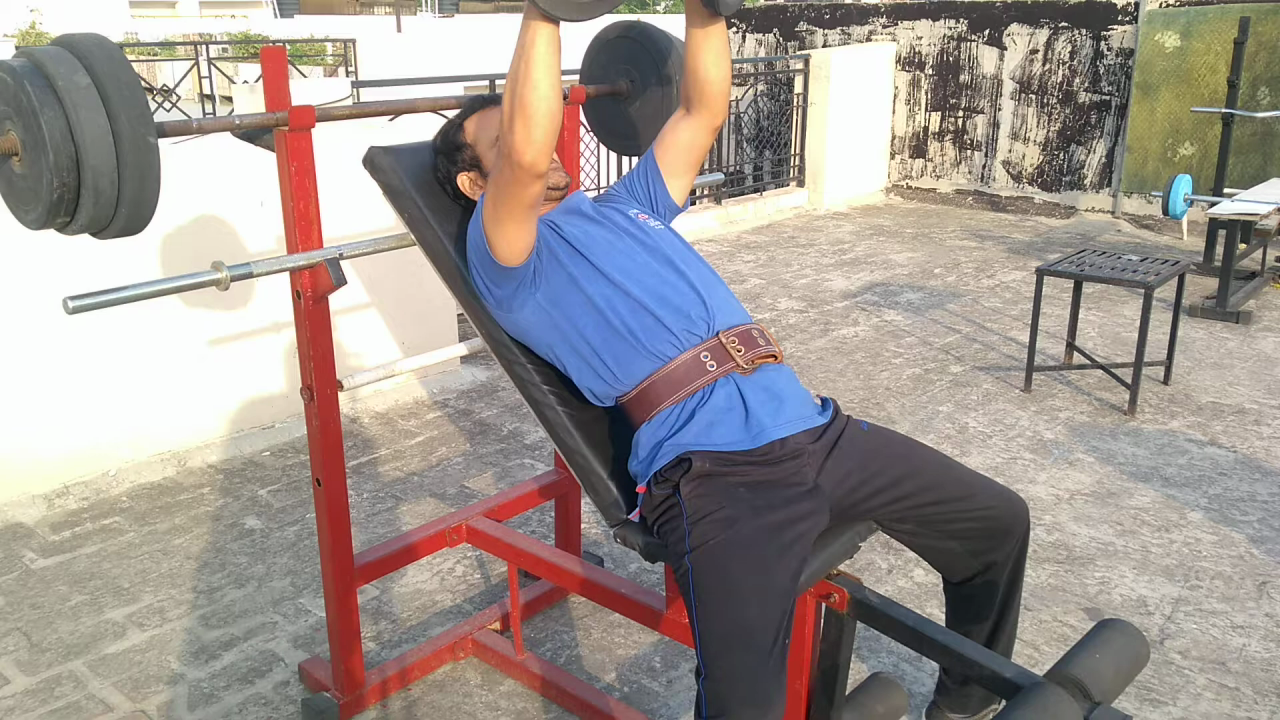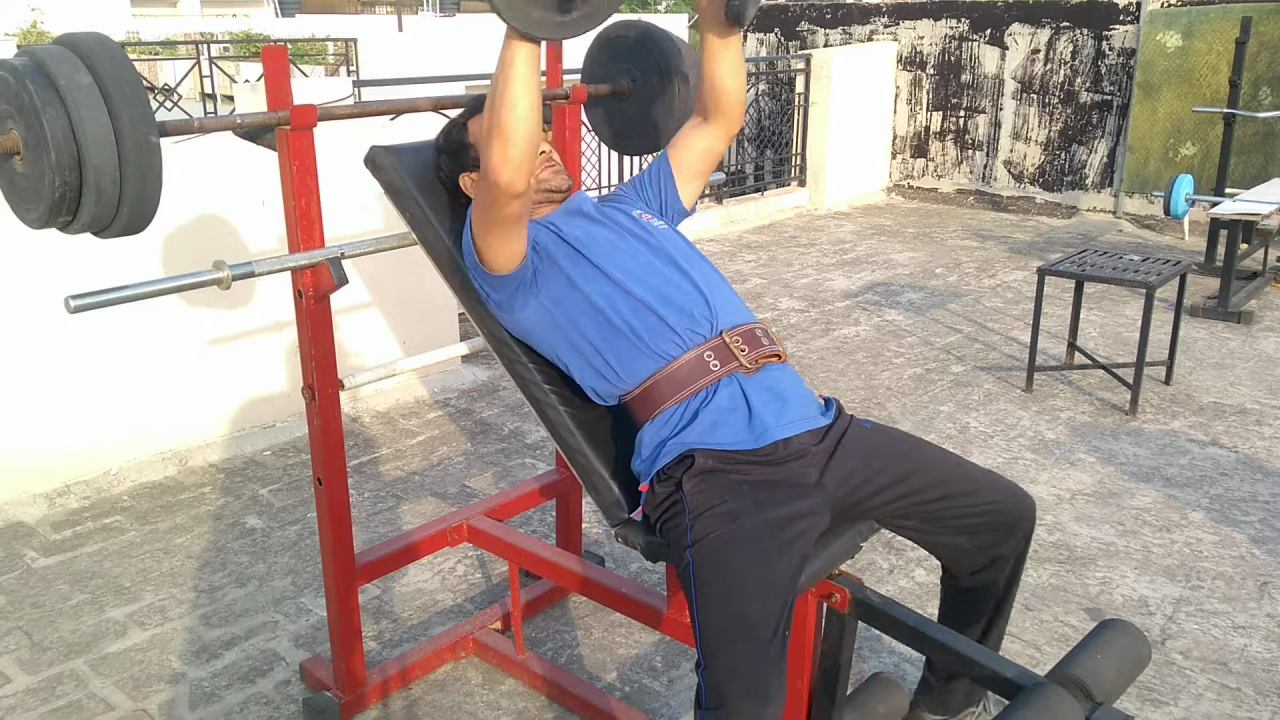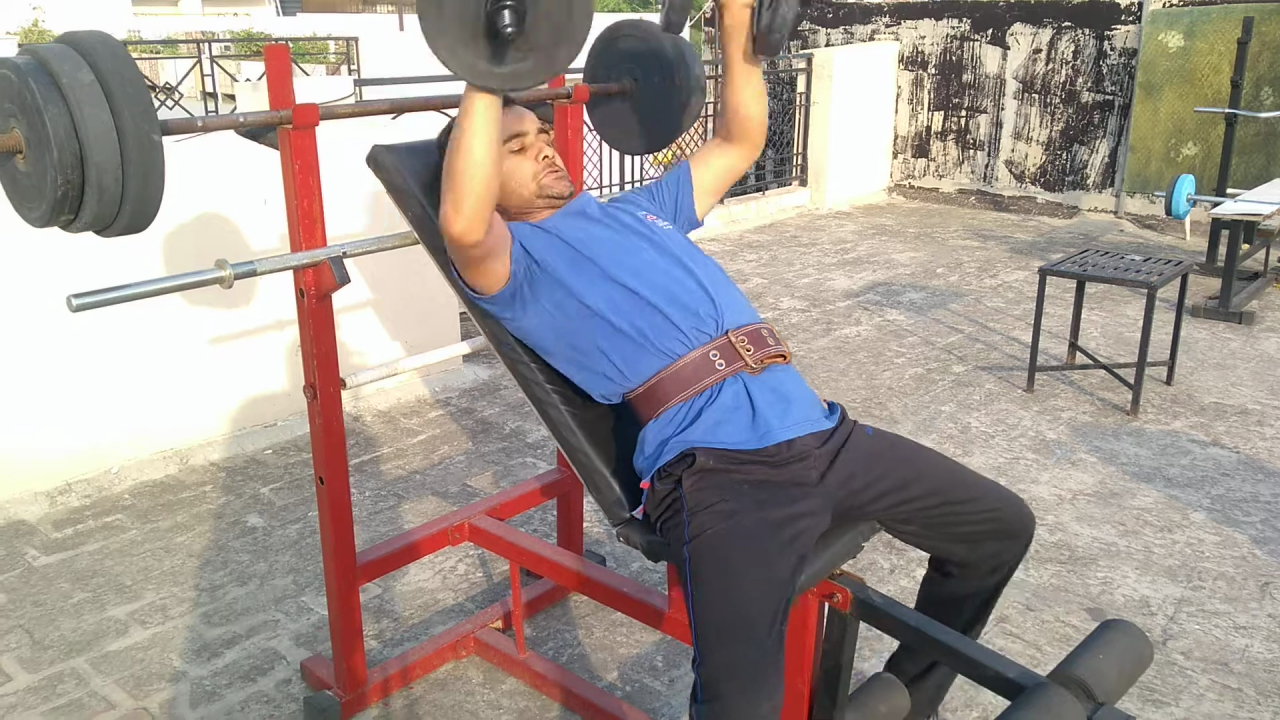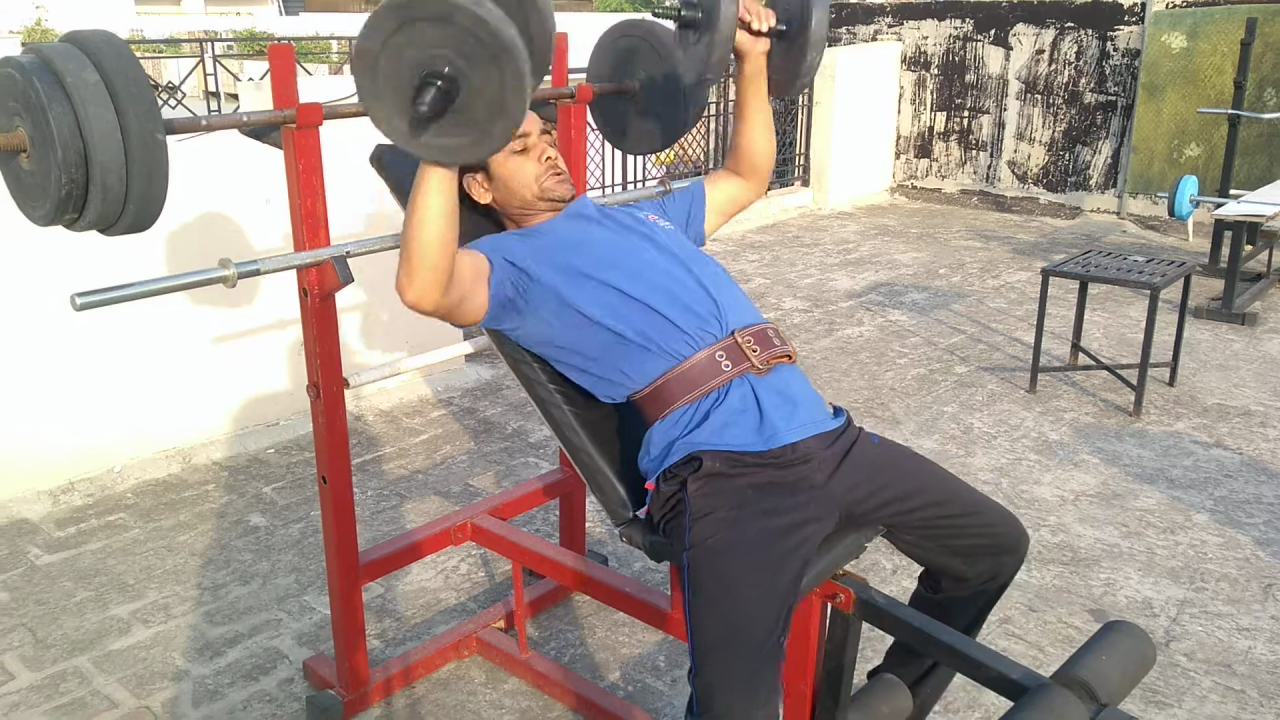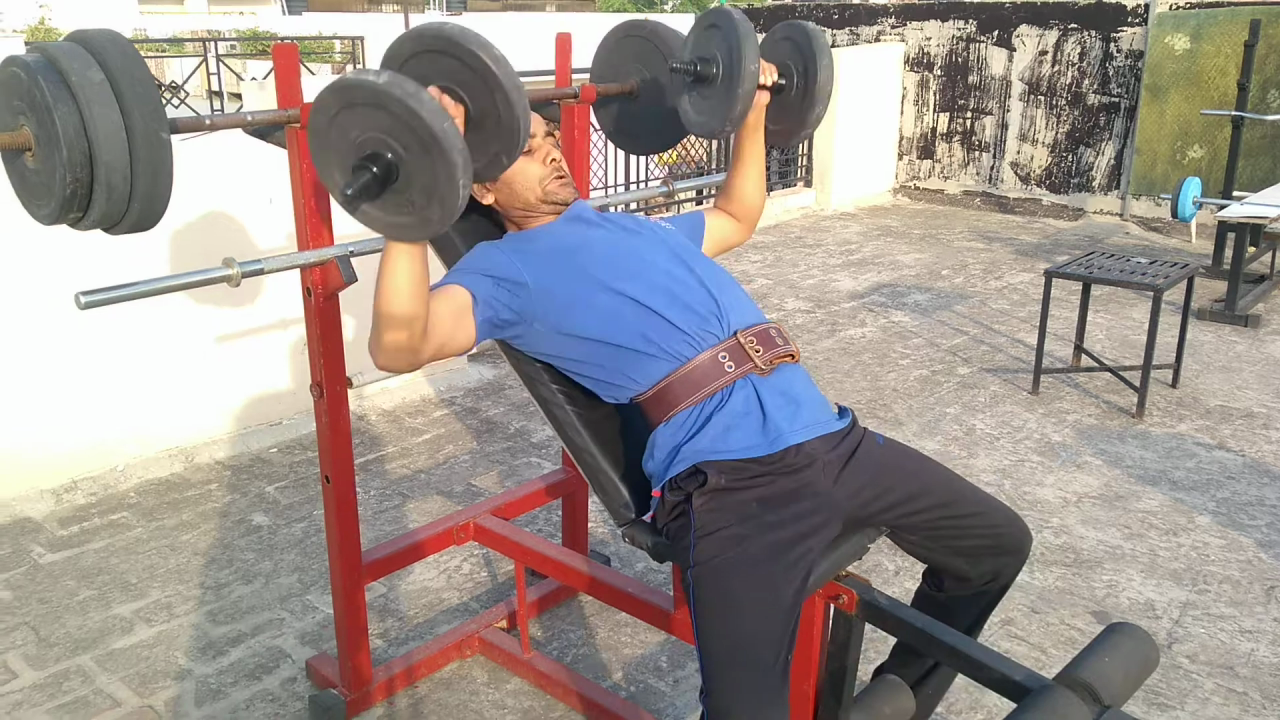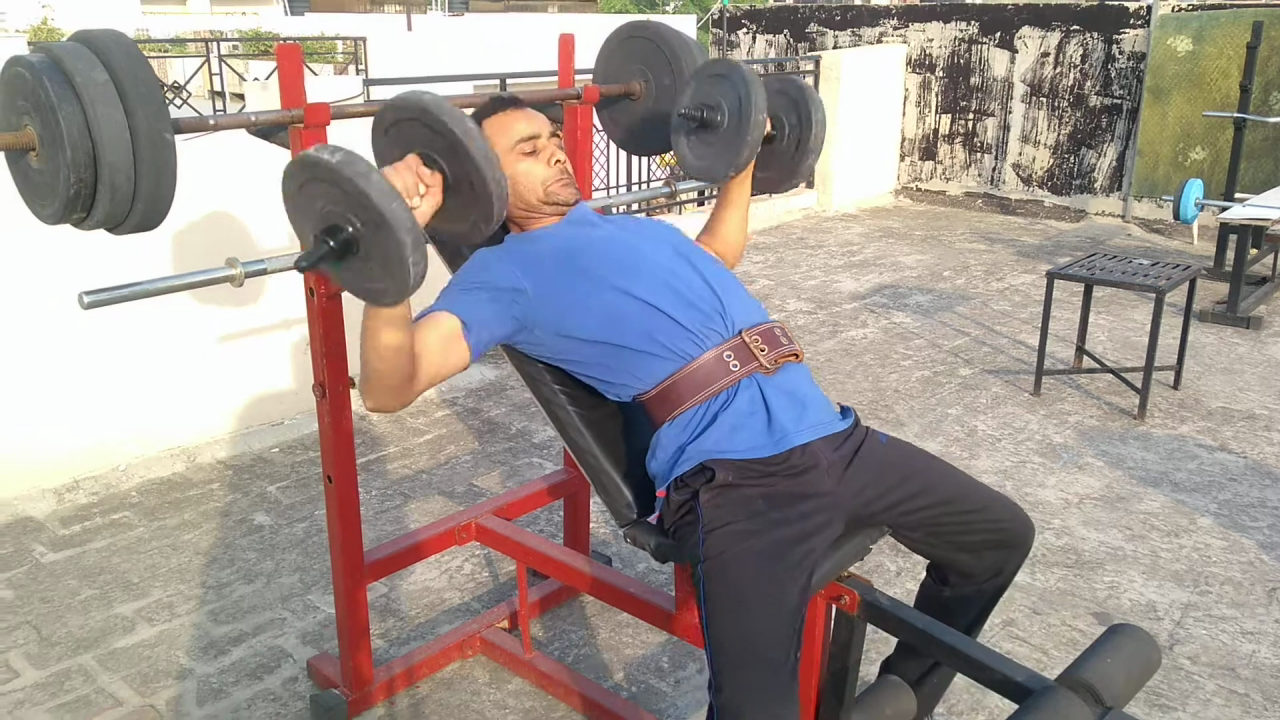
dt=0.1s
person 1, frame 1
left shoulder: (622, 207)
right shoulder: (508, 254)
left elbow: (702, 111)
right elbow: (525, 160)
left hip: (811, 426)
right hip: (713, 473)
left knee: (998, 522)
person 1, frame 2
left shoulder: (629, 208)
right shoulder: (509, 257)
left elbow: (719, 120)
right elbow: (511, 180)
left hip: (814, 427)
right hip: (717, 472)
left knee: (1004, 515)
person 1, frame 3
left shoulder: (629, 210)
right shoulder: (516, 257)
left elbow: (739, 145)
right elbow: (464, 228)
right wrist: (486, 80)
left hip: (816, 428)
right hip: (723, 471)
left knee: (1003, 525)
person 1, frame 4
left shoulder: (634, 217)
right shoulder: (511, 260)
left elbow: (748, 178)
right elbow: (424, 288)
left wrist: (750, 60)
left hip: (822, 432)
right hip: (724, 474)
left knee: (996, 544)
person 1, frame 5
left shoulder: (631, 223)
right shoulder: (505, 267)
left elbow: (736, 221)
right elbow: (398, 346)
left wrist: (752, 112)
left hip: (828, 436)
right hip: (729, 478)
left knee: (999, 542)
person 1, frame 6
left shoulder: (630, 224)
right shoulder: (505, 270)
left elbow: (719, 252)
right elbow: (387, 386)
left wrist: (742, 165)
left hip: (828, 434)
right hip: (730, 477)
left knee: (1003, 535)
